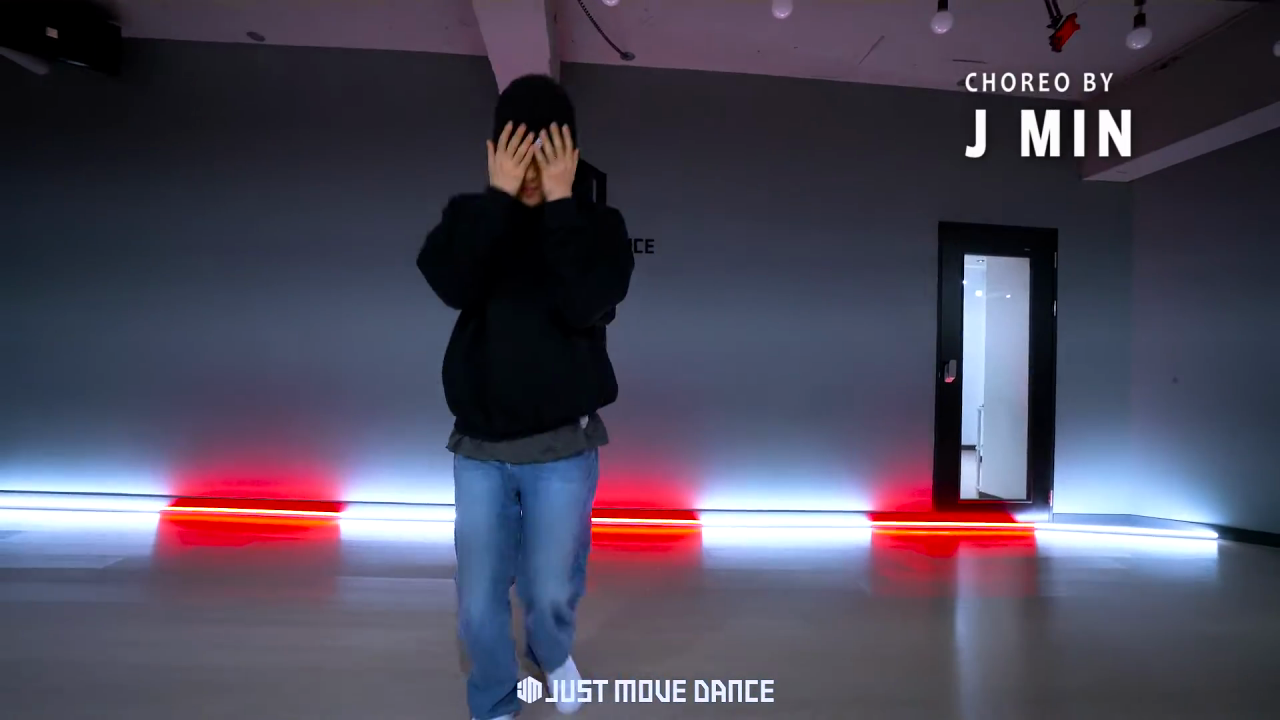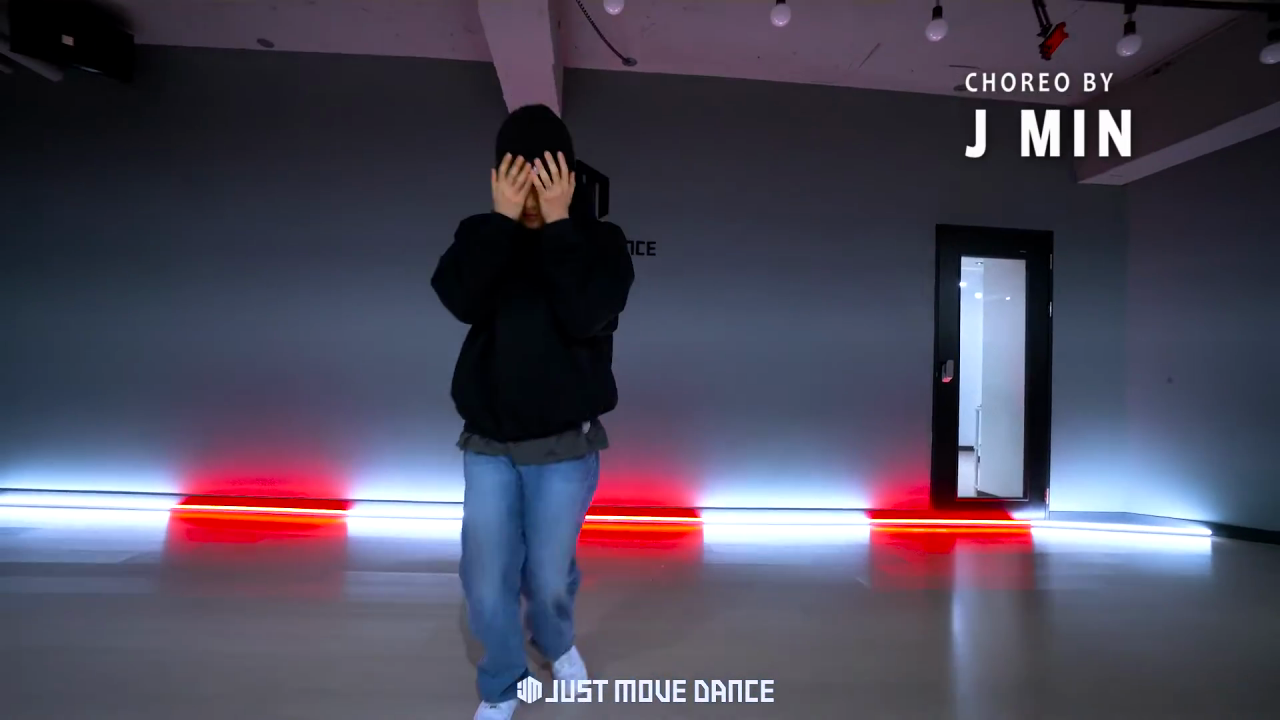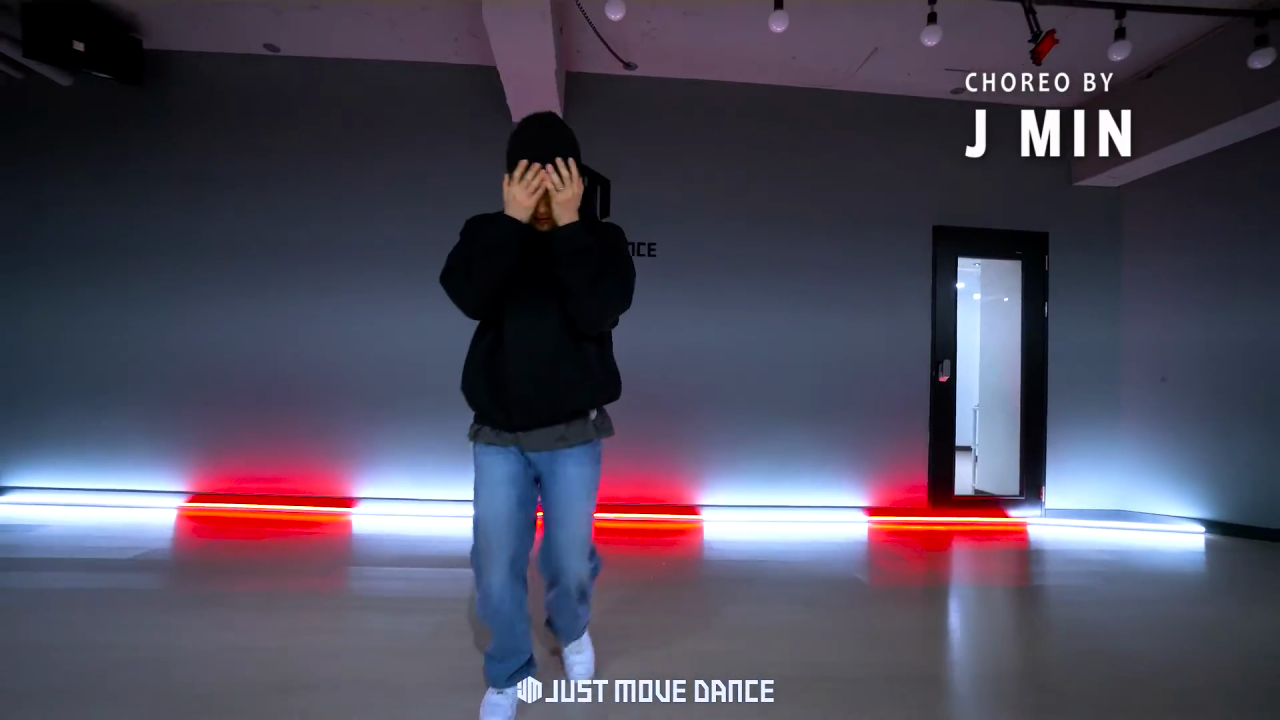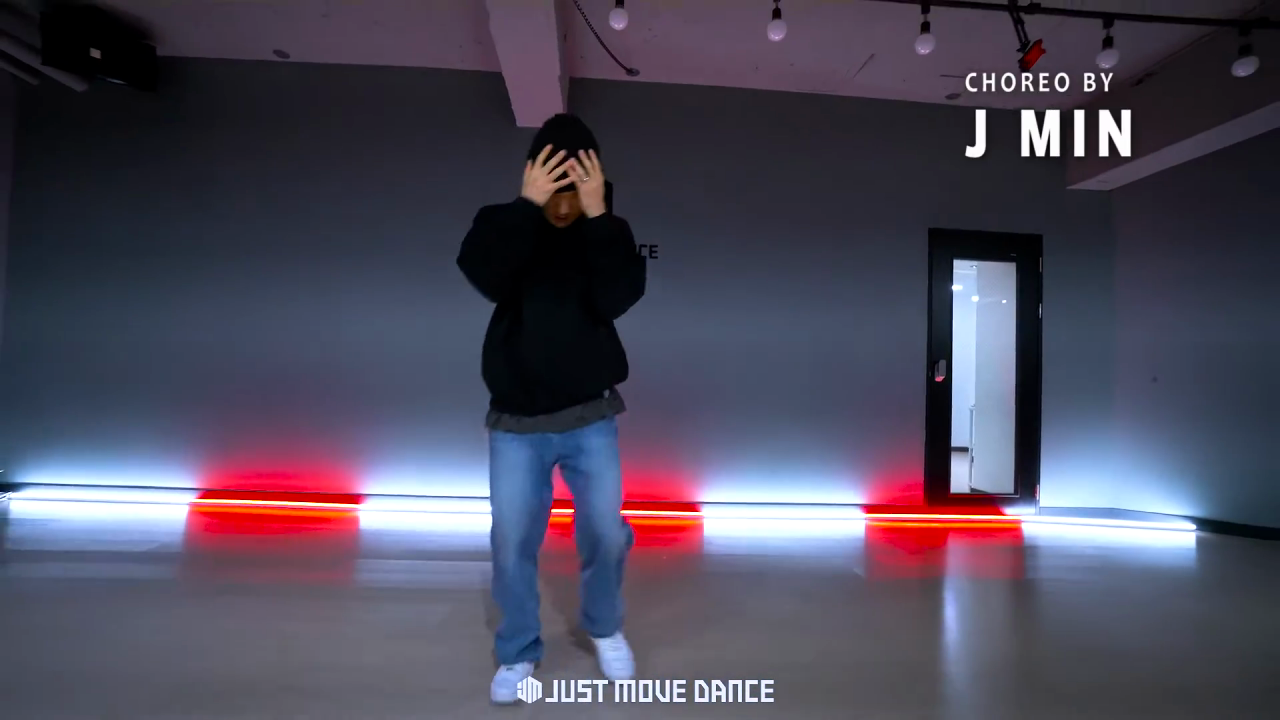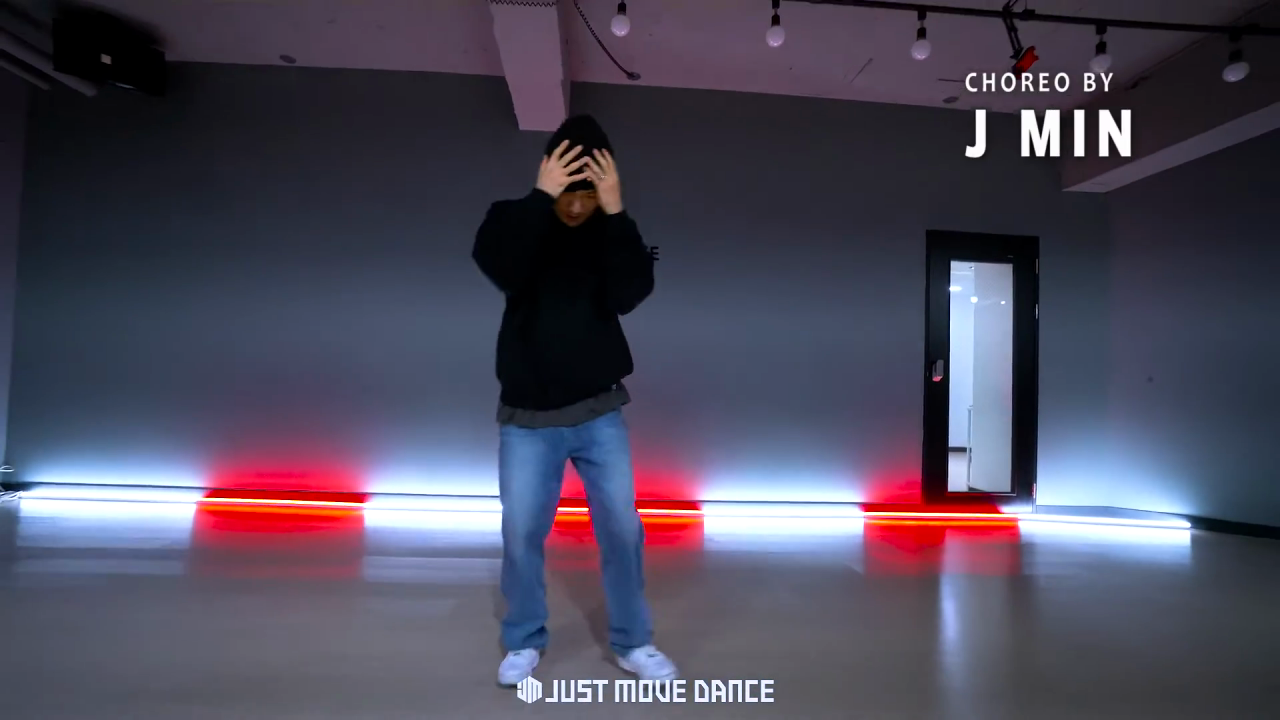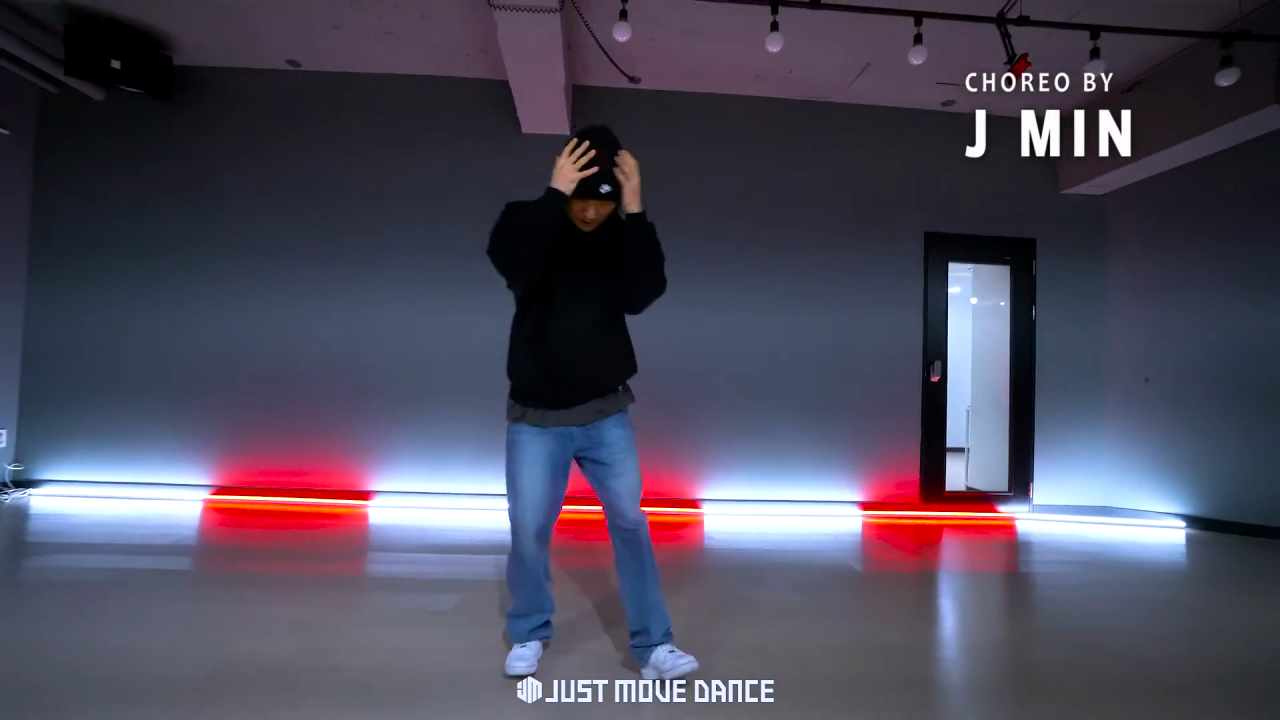
dt=0.1s
person 1, frame 1
left shoulder: (599, 226)
right shoulder: (471, 216)
left elbow: (584, 305)
right elbow: (449, 284)
left wrist: (559, 202)
right wrist: (497, 195)
left hip: (562, 445)
right hip: (480, 449)
left knee: (547, 585)
right knee: (479, 593)
left ankle: (555, 656)
person 1, frame 2
left shoulder: (600, 242)
right shoulder: (480, 235)
left elbow: (585, 317)
right elbow: (461, 301)
left wrist: (559, 224)
right wrist: (501, 219)
left hip: (565, 447)
right hip: (489, 447)
left knee: (547, 582)
right knee: (487, 581)
left ankle: (557, 644)
person 1, frame 3
left shoulder: (601, 241)
right shoulder: (486, 235)
left elbow: (595, 313)
right elbow: (469, 297)
left wrist: (571, 225)
right wrist: (510, 220)
left hip: (574, 436)
right hip: (498, 438)
left knee: (568, 563)
right knee: (497, 563)
left ankle: (571, 632)
person 1, frame 4
left shoulder: (610, 234)
right shoulder: (500, 223)
left elbow: (614, 300)
right elbow: (488, 279)
left wrist: (596, 215)
right wrist: (527, 204)
left hip: (590, 417)
right hip: (516, 423)
left knee: (606, 537)
right knee: (512, 544)
left ankle: (605, 628)
right ankle: (518, 654)
person 1, frame 5
left shoulder: (609, 233)
right shoulder: (514, 221)
left elbow: (627, 294)
right elbow: (503, 271)
left wrist: (615, 213)
right wrist: (540, 196)
left hip: (599, 411)
right hip: (527, 417)
left knee: (621, 529)
right knee: (522, 534)
left ankle: (633, 644)
right ankle: (524, 640)
person 1, frame 6
left shoulder: (623, 237)
right shoulder: (527, 221)
left elbow: (641, 294)
right elbow: (518, 270)
left wrist: (634, 212)
right wrist: (554, 194)
left hip: (604, 412)
right hip: (535, 415)
left knee: (630, 524)
right knee: (529, 531)
left ankle: (653, 644)
right ankle: (529, 632)
